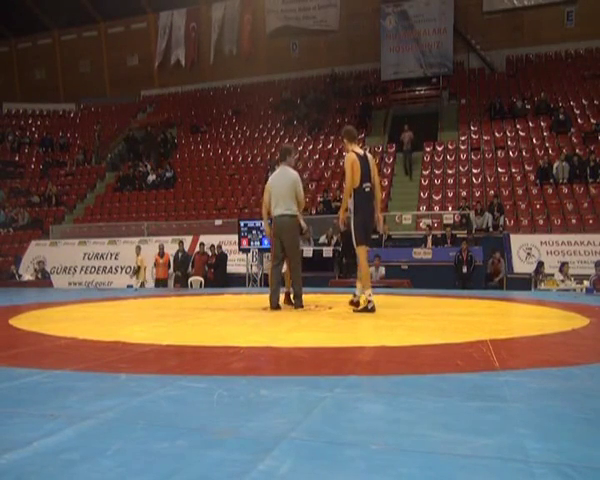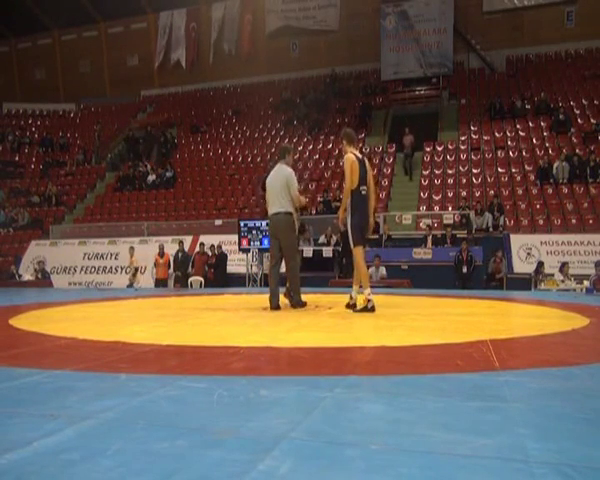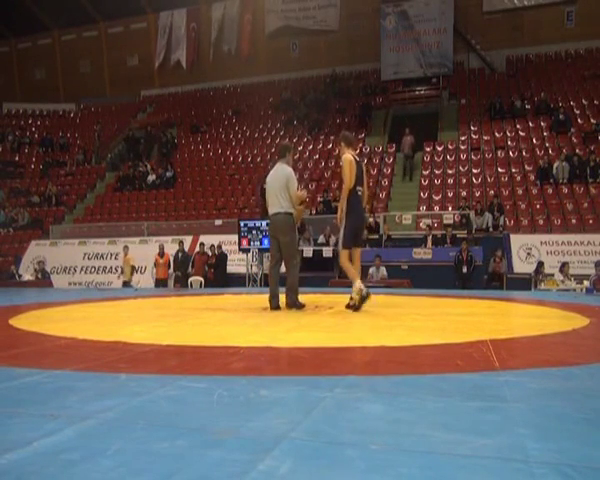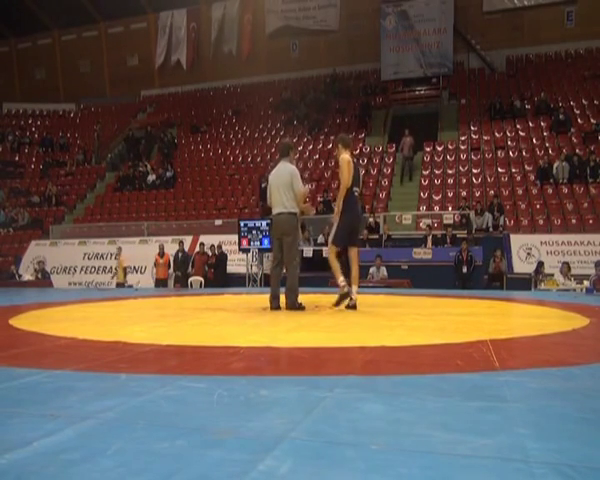
dt=0.2s
person 1, frame 1
left shoulder: (349, 157)
right shoulder: (369, 156)
left elbow: (349, 185)
right elbow: (377, 185)
left wrist: (342, 210)
right wrist: (378, 211)
left hip: (358, 209)
right hip: (370, 209)
left knee: (361, 256)
right knee: (363, 255)
left ankle: (369, 301)
right ankle: (357, 296)
person 1, frame 2
left shoulder: (349, 158)
right shoulder: (364, 160)
left elbow: (348, 186)
right elbow: (371, 190)
left wrist: (342, 209)
right wrist: (370, 215)
left hip: (354, 211)
right hip: (365, 212)
left knee: (359, 257)
right knee: (357, 256)
left ankle: (369, 300)
right ankle: (353, 298)
person 1, frame 3
left shoulder: (346, 158)
right shoulder: (360, 162)
left elbow: (347, 185)
left wrist: (340, 208)
left hip: (350, 212)
right hip: (360, 212)
left knee: (344, 259)
right knee: (355, 258)
left ankle: (362, 290)
right ankle: (354, 298)
person 1, frame 4
left shoulder: (344, 158)
right shoulder: (355, 163)
left elbow: (344, 183)
left wrist: (337, 206)
left hip: (346, 212)
right hip: (357, 213)
left knee: (332, 253)
right knee: (353, 258)
left ankle: (344, 287)
right ankle: (353, 298)
person 2, frame 1
left shoulder: (272, 178)
right shoulder: (294, 175)
left elbow: (266, 204)
right elbow: (301, 202)
left wrist: (267, 224)
right wrist: (298, 211)
left hip: (276, 221)
right hip: (290, 220)
left knee: (276, 262)
right knee: (294, 261)
left ankle: (274, 300)
right ankle: (297, 299)
person 2, frame 2
left shoulder: (270, 176)
right shoulder: (288, 172)
right elbow: (295, 199)
right wrist: (301, 201)
left hip: (273, 219)
right hip: (285, 218)
left knee: (274, 261)
right knee: (292, 260)
left ankle: (274, 300)
right ankle: (296, 298)
person 2, frame 3
left shoulder: (270, 174)
right shoulder: (288, 171)
right elbow: (295, 198)
right wrist: (302, 196)
left hip: (273, 218)
right hip: (286, 218)
left knee: (274, 261)
right knee: (292, 260)
left ankle: (274, 300)
right ankle: (291, 298)
person 2, frame 4
left shoulder: (272, 174)
right shoulder: (292, 170)
right elbow: (300, 196)
right wrist: (305, 192)
left hip: (276, 218)
right hip: (289, 218)
left knee: (276, 261)
right knee: (292, 261)
left ankle: (274, 301)
right ankle: (292, 300)
